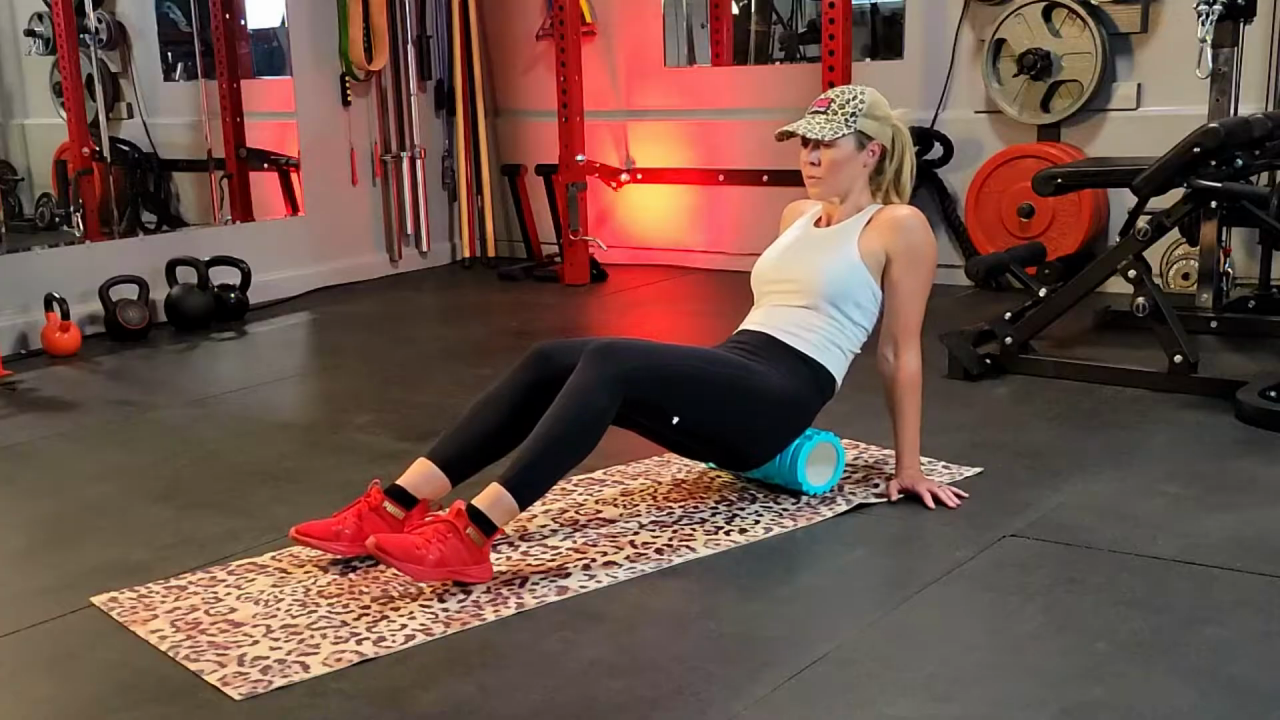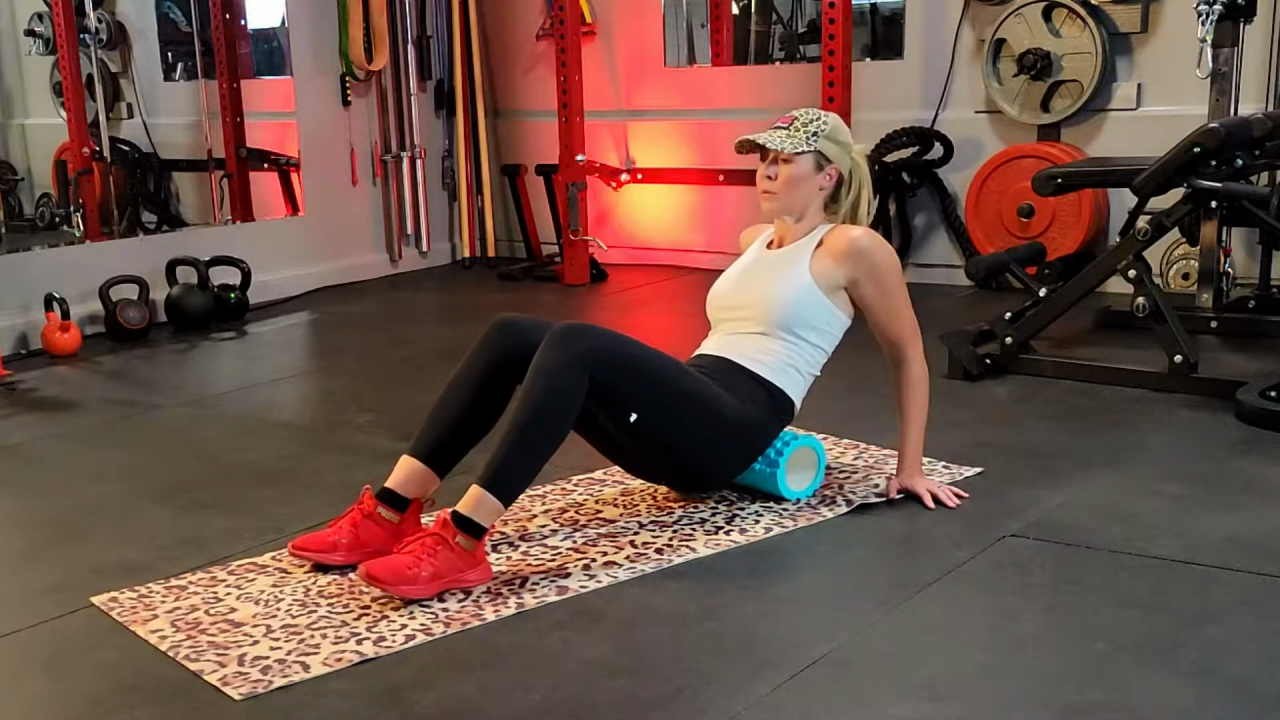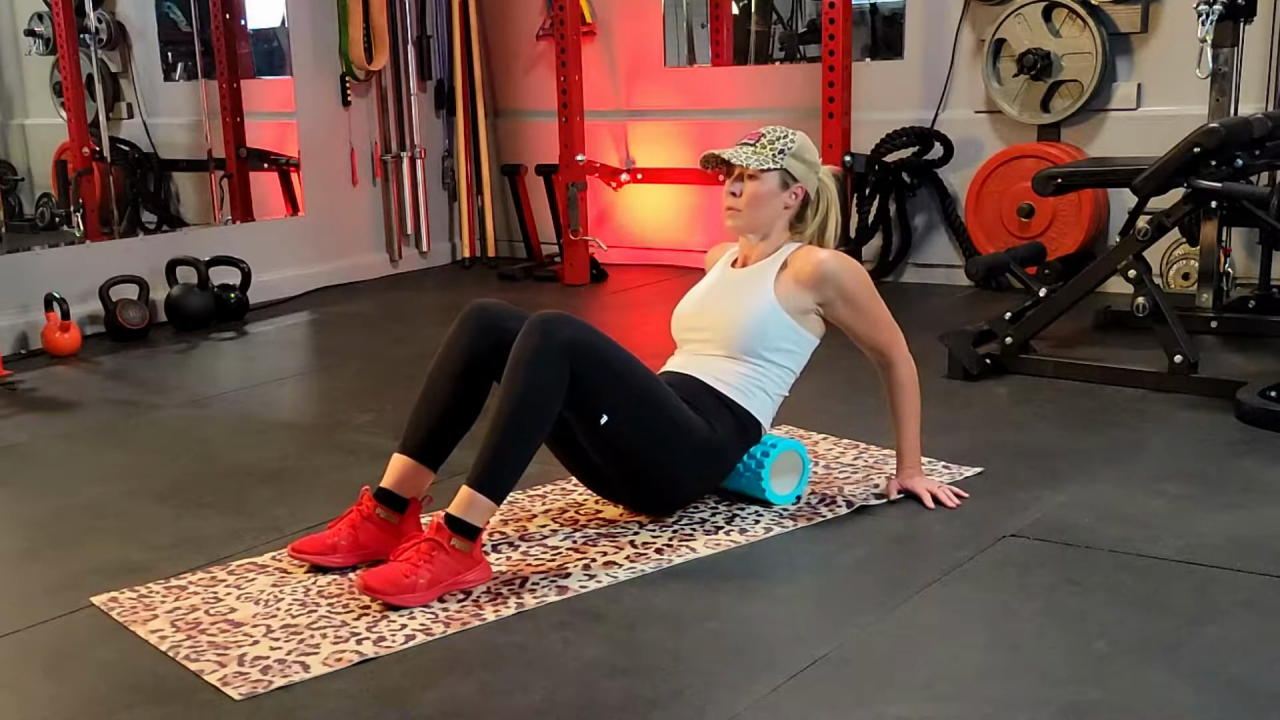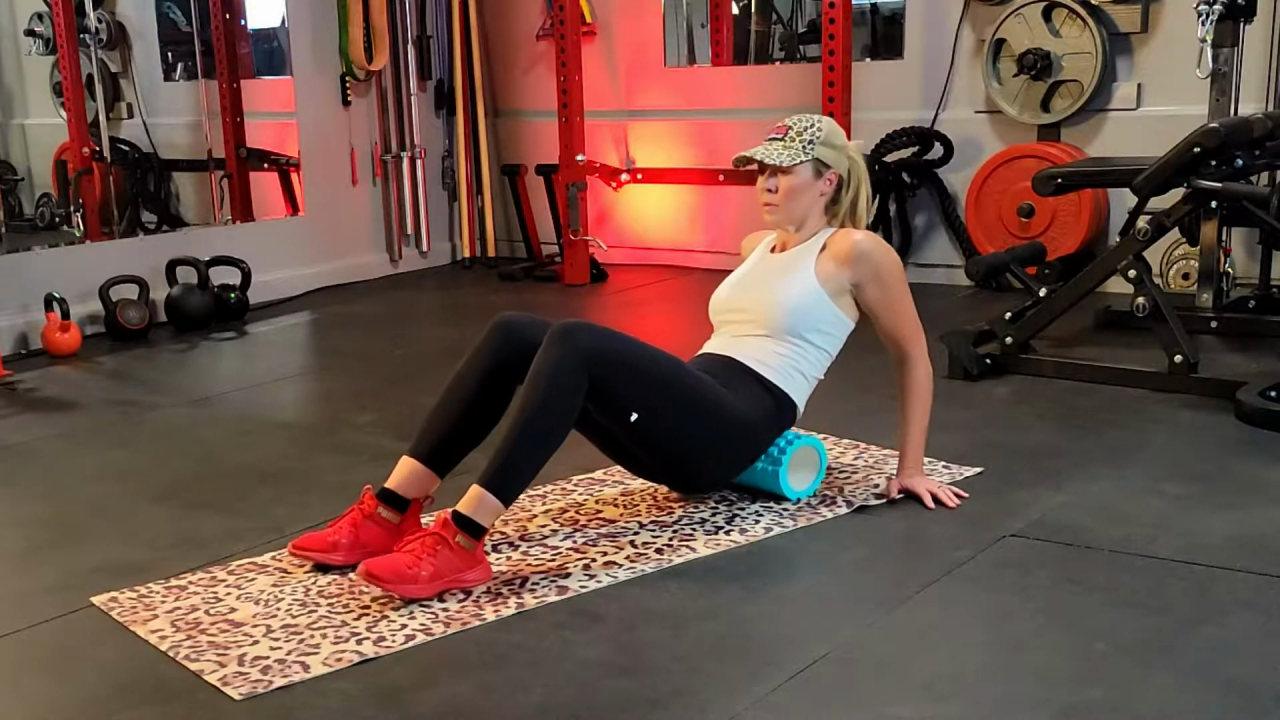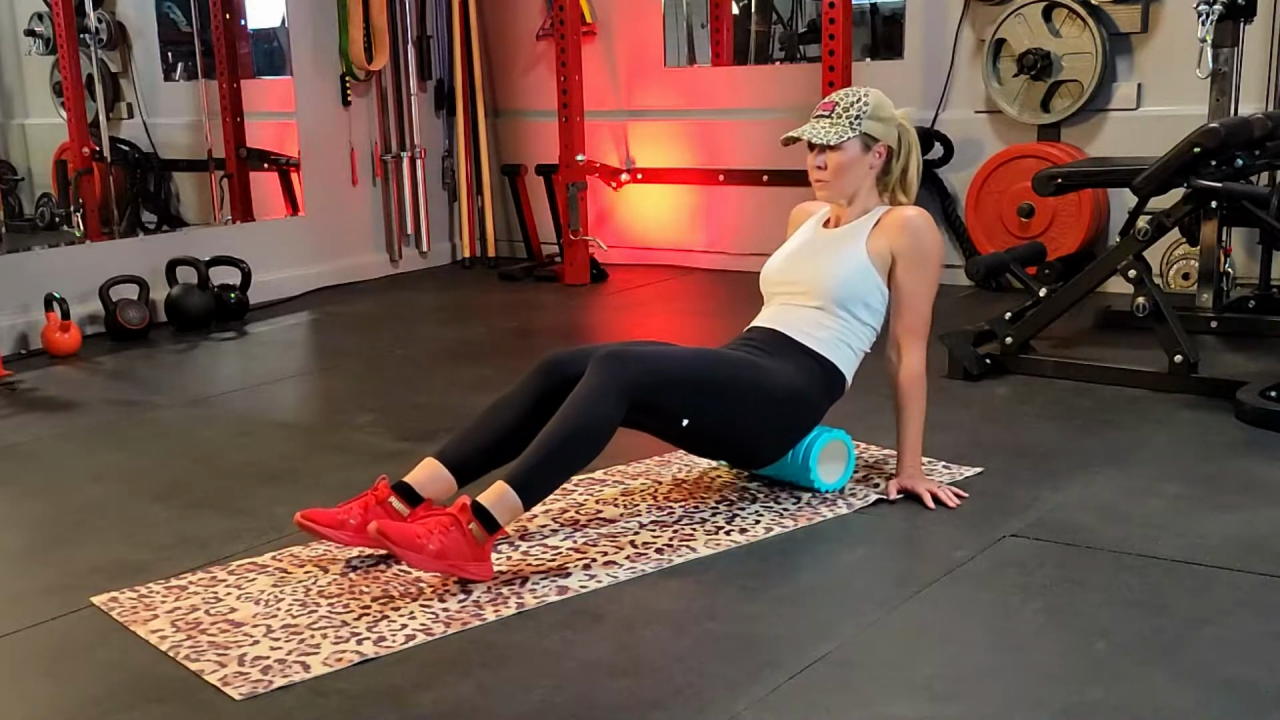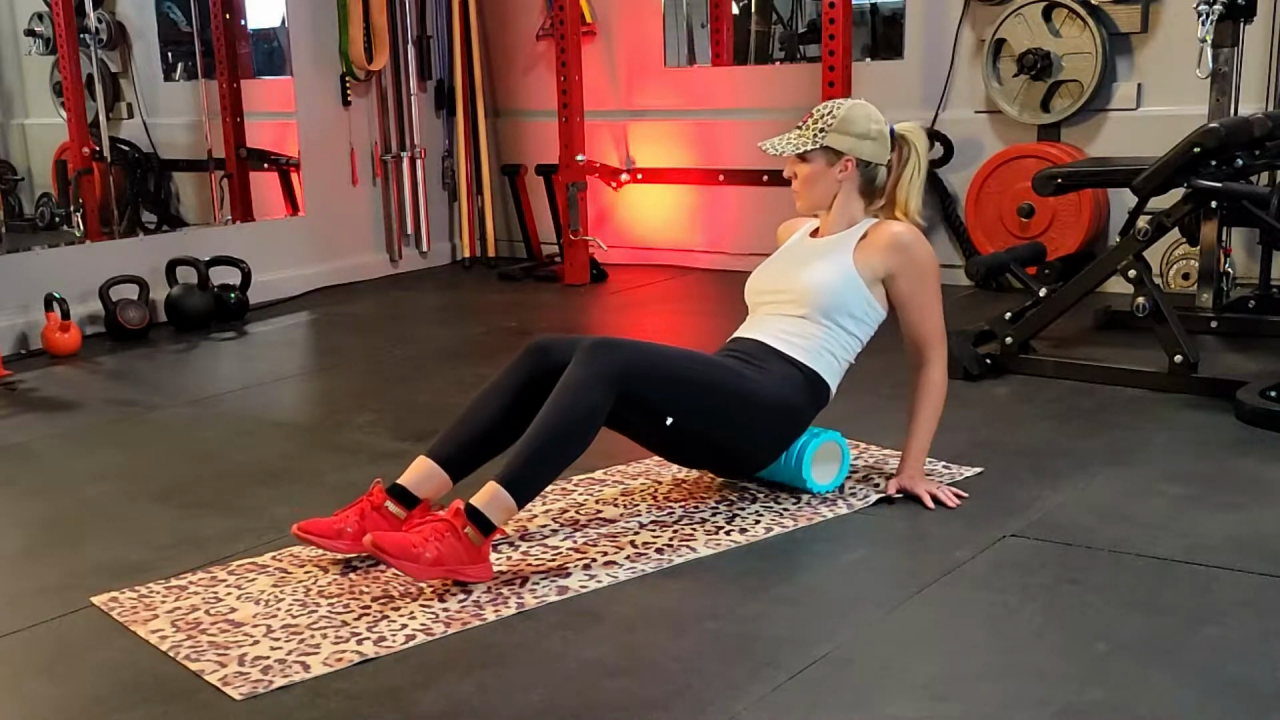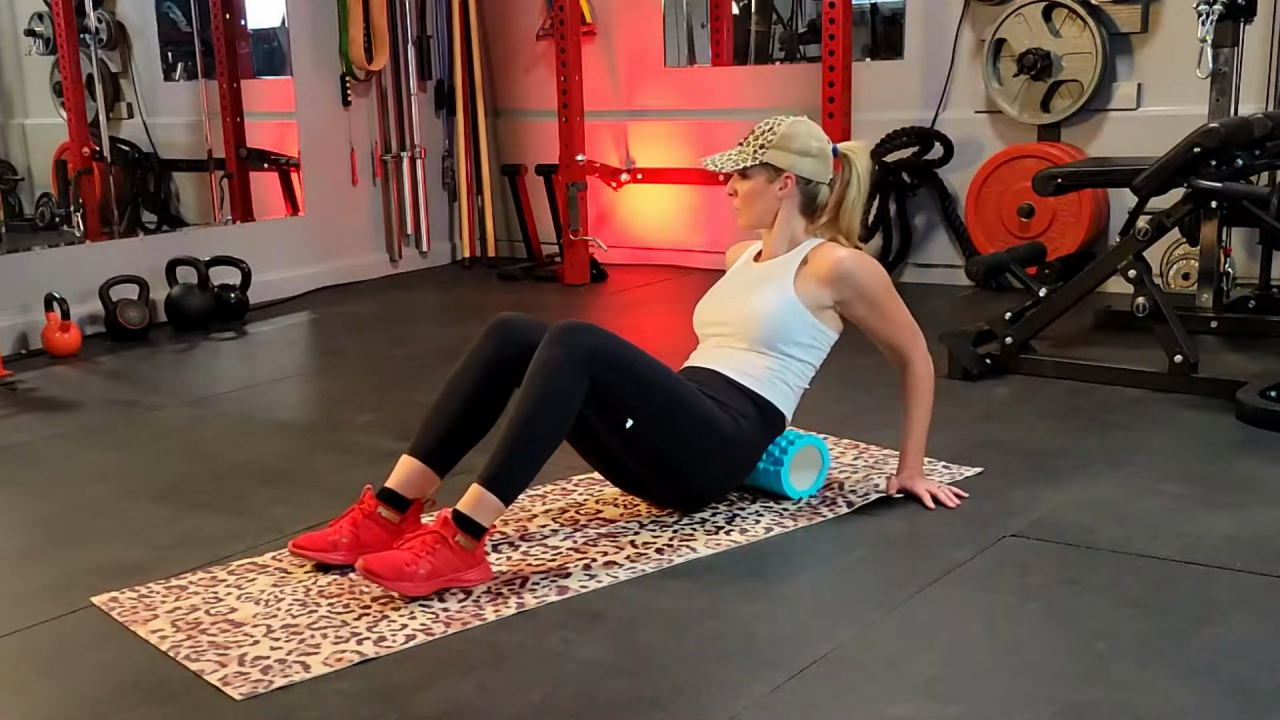
dt=0.7s
person 1, frame 1
left shoulder: (900, 227)
right shoulder: (798, 216)
left elbow: (901, 354)
left wrist: (909, 467)
left hip: (776, 400)
right hip: (727, 375)
left knee: (610, 365)
right knee: (547, 363)
left ankle: (471, 535)
right ankle: (395, 509)
person 1, frame 2
left shoulder: (852, 248)
right shoulder: (753, 241)
left elbow: (908, 355)
left wrist: (911, 467)
left hip: (732, 430)
right hip: (678, 418)
left knee: (575, 343)
right knee: (510, 336)
left ankle: (462, 543)
right ankle: (391, 513)
person 1, frame 3
left shoulder: (818, 269)
right shoulder: (720, 260)
left elbow: (896, 358)
left wrist: (909, 467)
left hip: (695, 452)
right hip: (638, 439)
left knee: (552, 333)
right knee: (484, 321)
left ankle: (457, 544)
right ankle: (388, 514)
person 1, frame 4
left shoulder: (856, 251)
right shoulder: (756, 246)
left elbow: (914, 356)
left wrist: (911, 467)
left hip: (733, 428)
right hip: (686, 411)
left knee: (574, 342)
right knee: (512, 335)
left ankle: (460, 543)
right ankle: (389, 513)
person 1, frame 5
left shoulder: (906, 227)
right shoulder: (806, 217)
left elbow: (909, 352)
left wrist: (911, 468)
left hip: (786, 397)
right hip: (736, 372)
left knee: (620, 371)
right knee: (559, 370)
left ankle: (473, 531)
right ankle: (400, 503)
person 1, frame 6
left shoulder: (895, 243)
right shoulder: (795, 233)
left elbow: (932, 359)
left wrist: (913, 467)
left hip: (768, 411)
right hip: (721, 392)
left knee: (603, 358)
right knee: (545, 356)
left ankle: (469, 534)
right ankle: (397, 506)
person 1, frame 7
left shoulder: (837, 266)
right shoulder: (742, 256)
left elbow: (915, 359)
left wrist: (911, 469)
left hip: (719, 445)
right hip: (666, 435)
left knee: (576, 342)
right knee: (509, 335)
left ankle: (460, 543)
right ankle: (390, 512)
